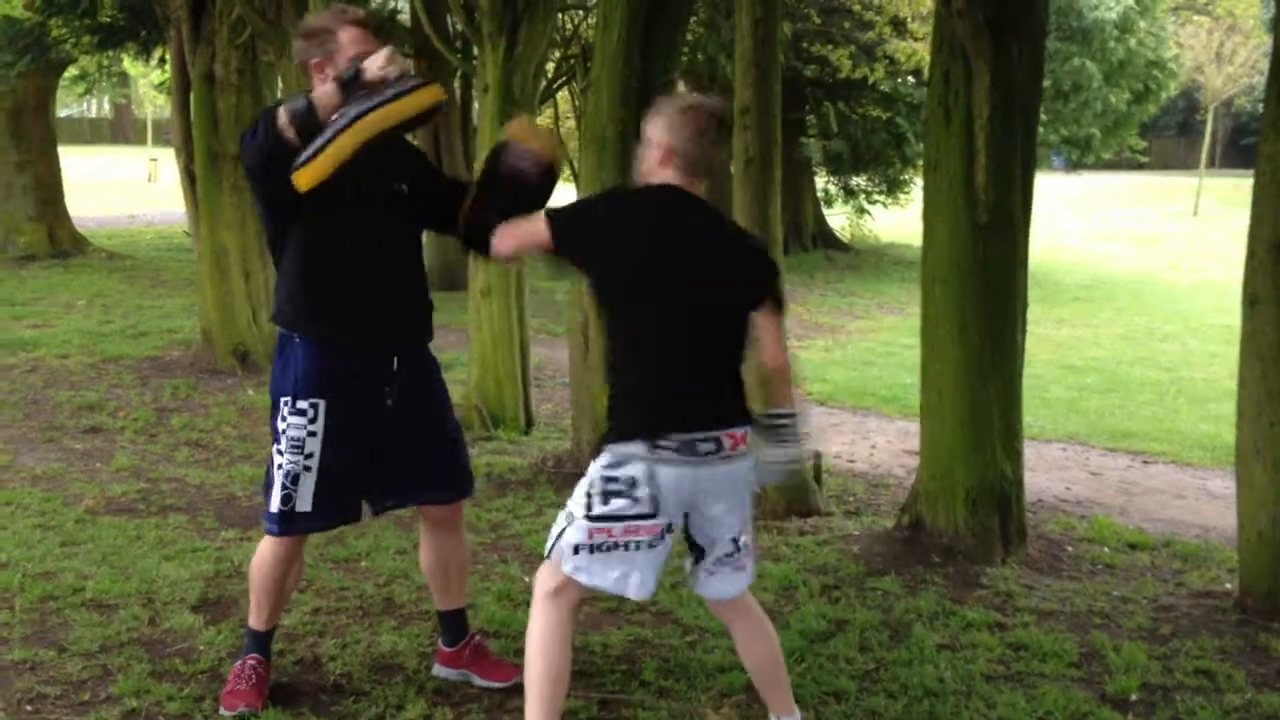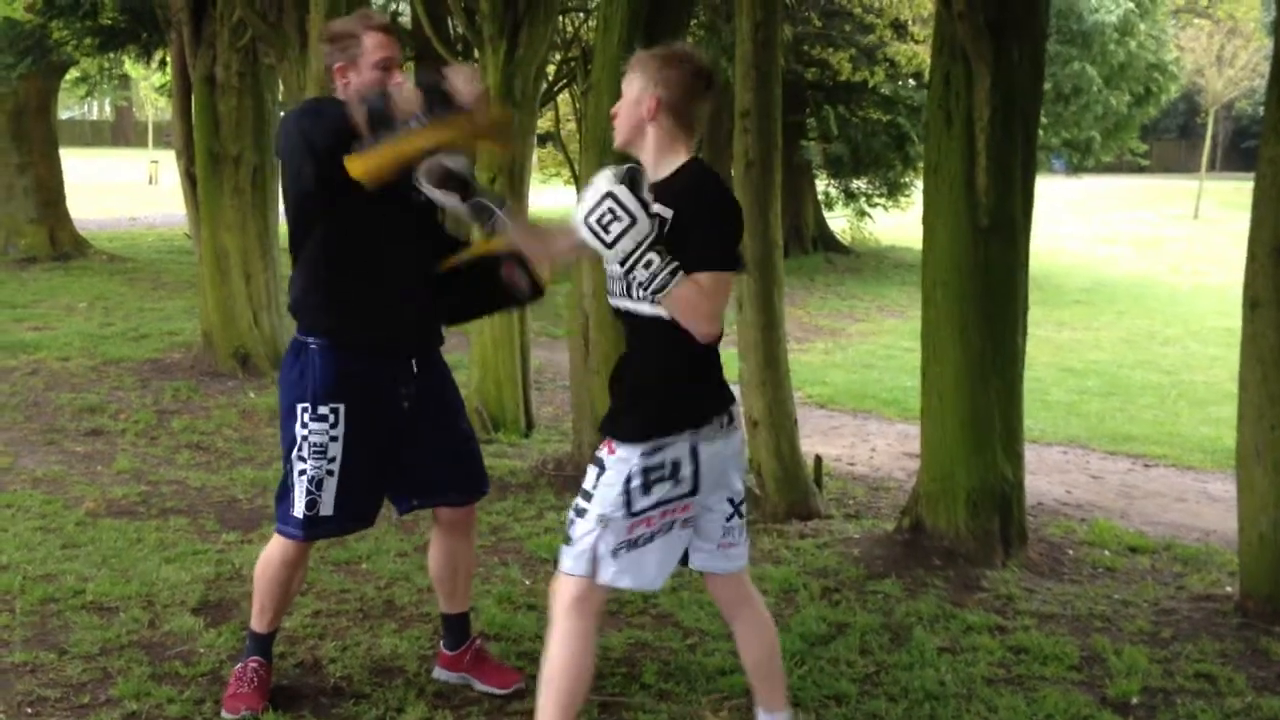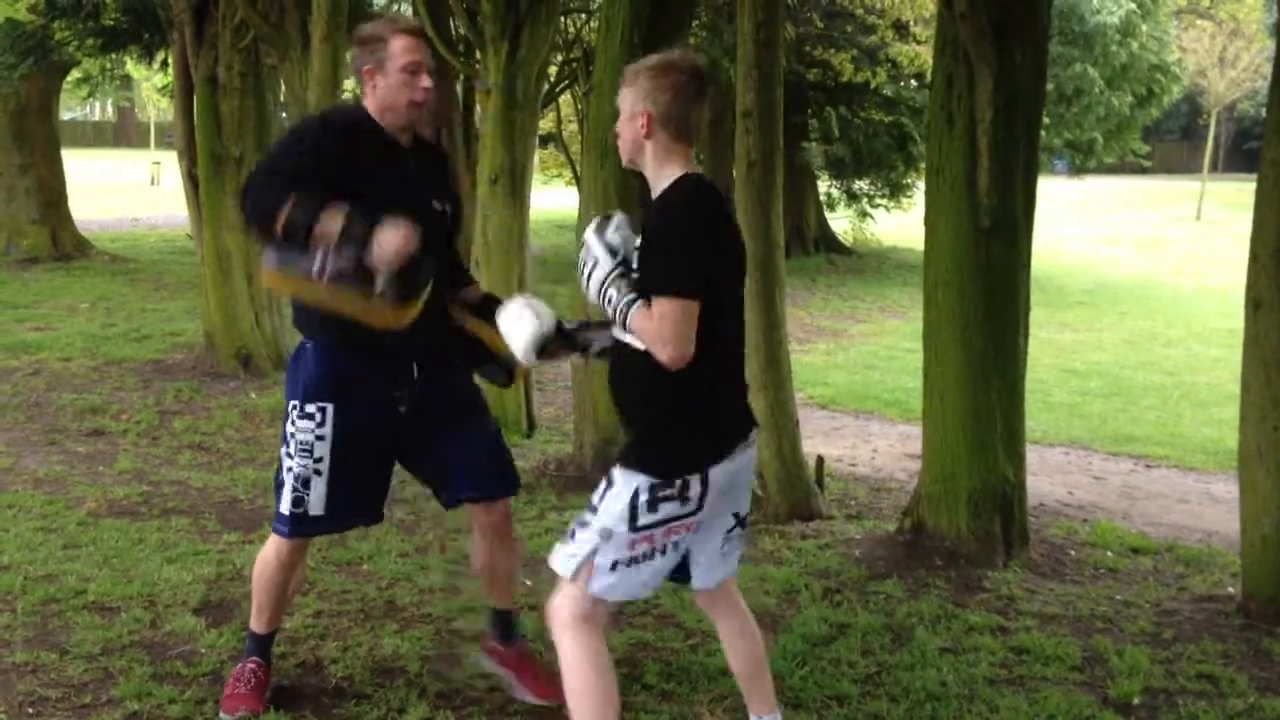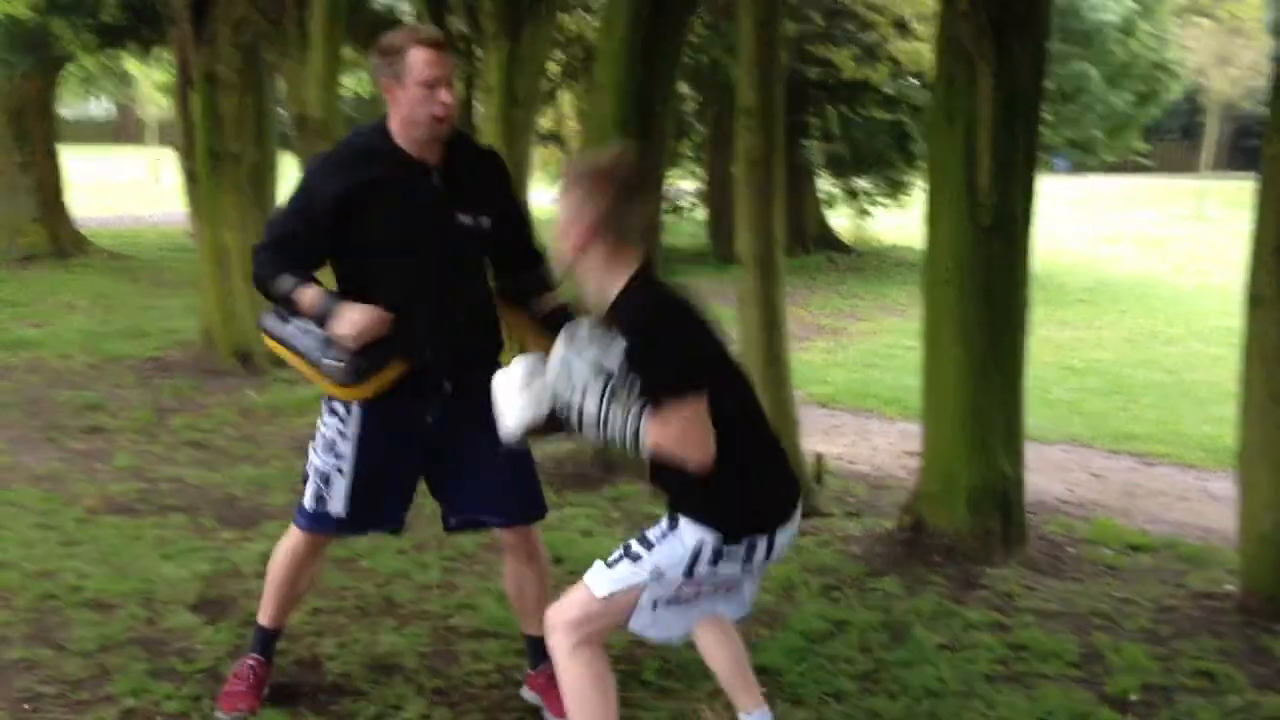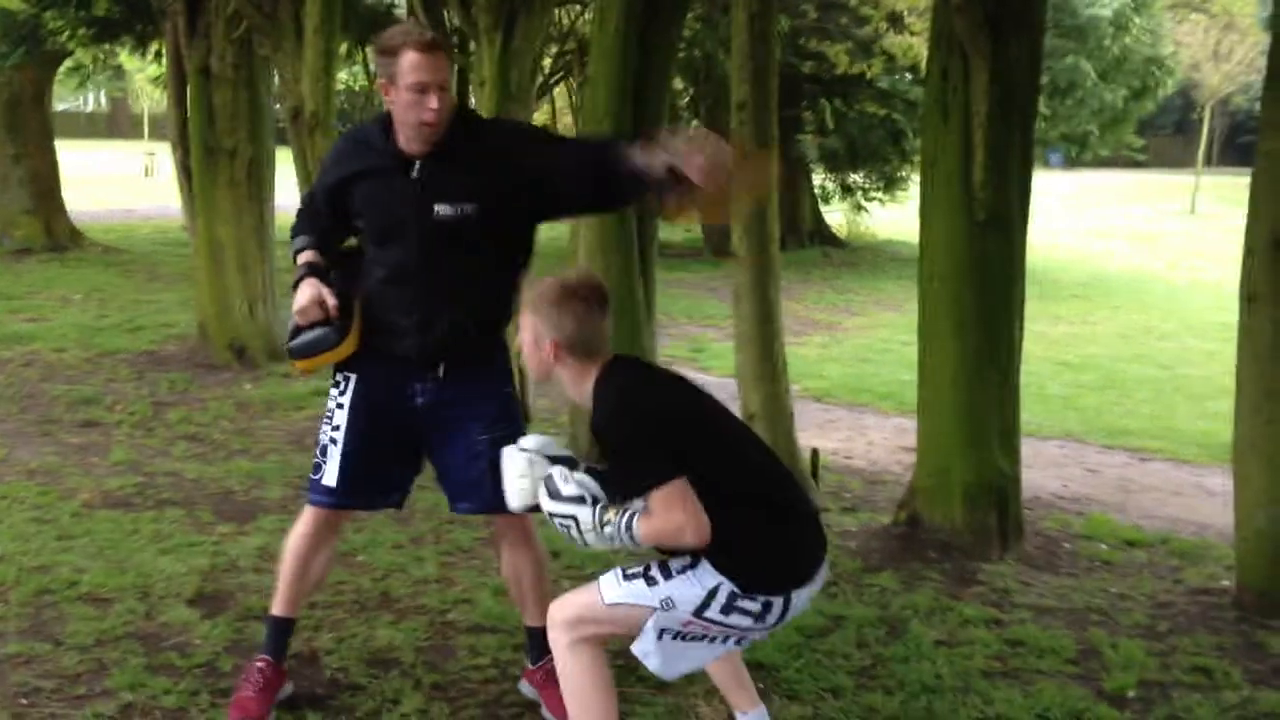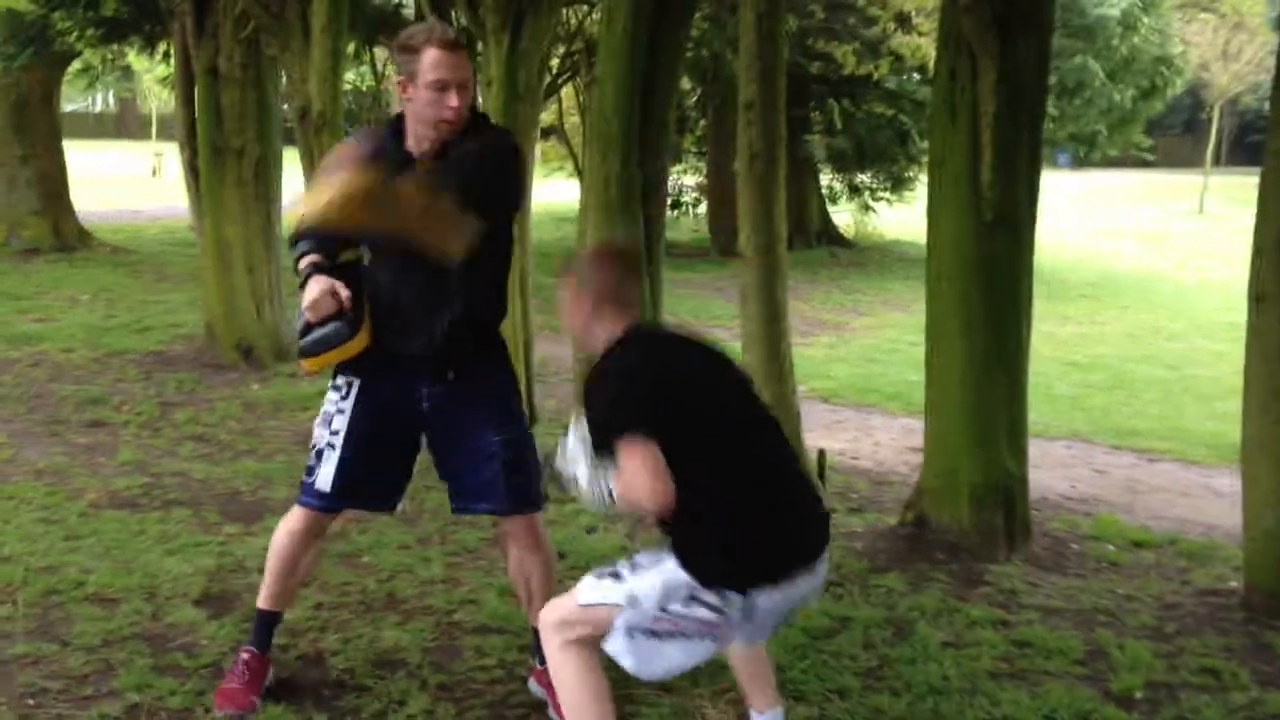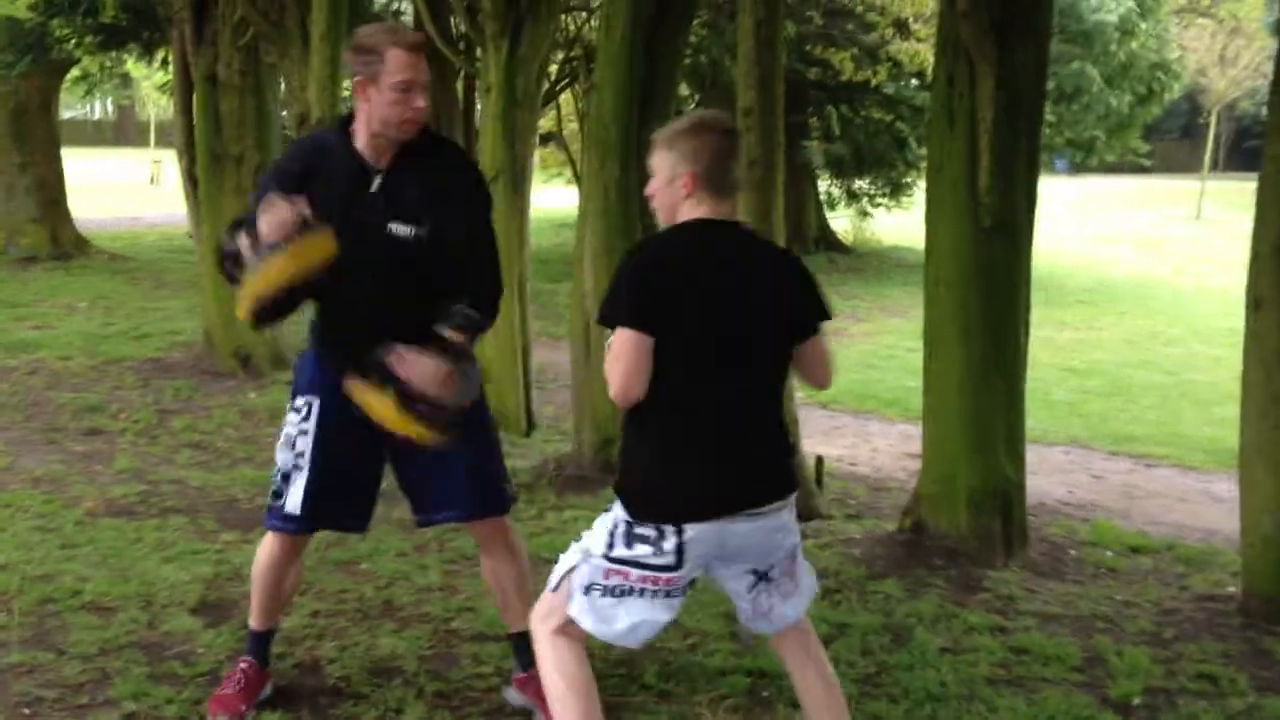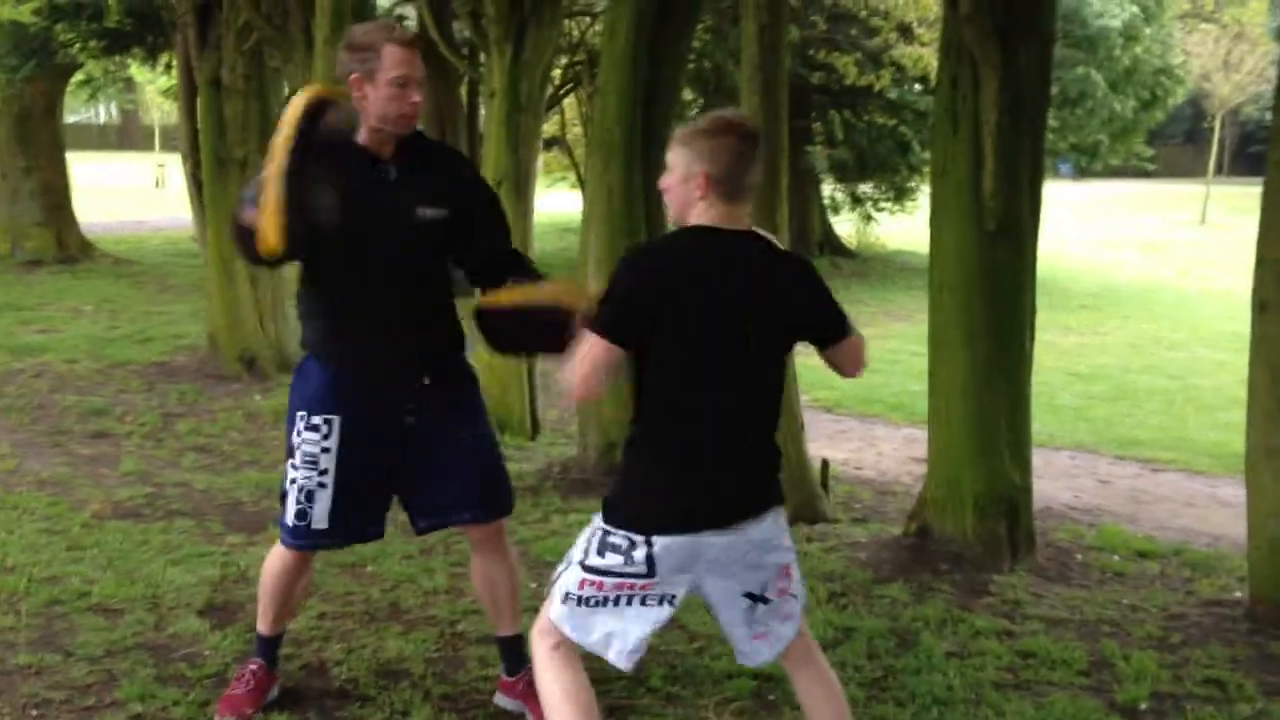
dt=0.2s
person 1, frame 1
left shoulder: (392, 150)
right shoulder: (288, 141)
left elbow: (459, 213)
right elbow: (260, 150)
left wrist: (508, 175)
right wrist: (353, 81)
left hip: (402, 359)
right hip: (319, 362)
left knee: (442, 505)
right knee: (289, 524)
left ankle: (457, 645)
right ankle: (255, 659)
person 1, frame 2
right shoulder: (324, 129)
left elbow: (430, 248)
right elbow: (323, 128)
right wrist: (437, 94)
left hip: (415, 361)
right hip: (334, 363)
left knee: (456, 506)
right knee: (300, 529)
left ankle: (457, 648)
right ankle: (254, 661)
person 1, frame 3
left shoulder: (432, 162)
right shoulder: (328, 137)
right elbow: (262, 201)
left wrist: (492, 313)
right wrist: (363, 232)
left hip: (429, 366)
right hip: (338, 366)
left knee: (493, 504)
right knee: (296, 529)
left ankle: (508, 640)
right ankle: (255, 661)
person 1, frame 4
left shoulder: (482, 170)
right shoulder: (348, 170)
left elbow: (519, 268)
right elbow: (275, 263)
left wrist: (567, 327)
right wrist: (333, 311)
left hip: (463, 385)
right hip: (377, 384)
left knee: (517, 531)
right knee: (314, 530)
right ankle: (259, 657)
person 1, frame 5
left shoulder: (506, 148)
right shoulder: (358, 155)
left elbow: (601, 173)
right elbow: (314, 223)
left wrist: (670, 162)
right wrist: (309, 276)
left hip: (471, 370)
right hip: (381, 363)
left knee: (508, 519)
right knee: (324, 510)
left ankle: (541, 663)
right ankle: (270, 660)
person 1, frame 6
left shoulder: (492, 154)
right shoulder: (375, 150)
left elbow: (466, 222)
right elbow: (320, 229)
right wrist: (319, 275)
left hip: (471, 367)
right hip: (381, 362)
left knee: (519, 517)
right knee: (313, 508)
left ankle: (550, 662)
right ankle: (256, 652)
person 1, frame 7
left shoulder: (449, 172)
right shoulder: (310, 160)
left elbow: (473, 285)
left wrist: (435, 357)
right wrist: (264, 232)
left hip: (433, 375)
right hip: (337, 374)
left knee: (489, 522)
right knee: (288, 527)
right ankle: (253, 663)
person 1, frame 8
left shoulder: (444, 169)
left elbow: (496, 263)
right elbow: (257, 243)
left hip: (436, 380)
right hip: (342, 382)
left knee: (487, 527)
right knee: (301, 537)
person 2, frame 1
left shoulder: (613, 211)
right shoulder: (740, 245)
left elbow: (506, 243)
right elbow: (774, 359)
right wrist: (782, 427)
left hip: (646, 451)
right hip: (723, 449)
left knee: (552, 596)
right knee: (731, 599)
person 2, frame 2
left shoulder: (700, 195)
right shoulder: (651, 192)
left elbow: (707, 319)
right elbow: (579, 242)
left wrist: (635, 252)
left hip: (659, 435)
right hip: (707, 428)
left knee: (575, 596)
right knee: (731, 586)
person 2, frame 3
left shoulder: (680, 214)
right shoulder: (699, 204)
left elbow: (671, 345)
left wrist: (612, 281)
left hip: (674, 461)
right hip: (722, 447)
left knee: (573, 610)
right knee: (718, 594)
person 2, frame 4
left shoulder: (646, 318)
right shoulder: (642, 302)
left elbow: (696, 448)
left wrist: (597, 406)
right wrist: (563, 400)
left hip: (737, 522)
right hip: (752, 508)
left knee: (571, 625)
right knee: (695, 602)
person 2, frame 5
left shoulder: (621, 411)
right shoulder: (635, 381)
left elbow: (690, 527)
left wrist: (597, 521)
right wrist: (591, 485)
left hip: (763, 576)
right hip: (793, 552)
left knee: (570, 621)
right knee: (678, 596)
person 2, frame 6
left shoulder: (615, 377)
right shoulder: (694, 354)
left elbow: (654, 493)
left wrist: (594, 475)
left hip: (734, 573)
right hip: (803, 554)
left knee: (562, 625)
person 2, frame 7
left shoulder: (649, 261)
right shoulder: (780, 267)
left elbow: (624, 387)
right elbow: (816, 372)
left wrist: (628, 339)
left hip: (663, 508)
right hip: (762, 499)
left knee: (552, 626)
right knee: (792, 630)
person 2, frame 8
left shoulder: (648, 268)
right shoulder: (788, 273)
left elbow: (582, 385)
right elbow: (851, 361)
left wrist: (615, 335)
left hip: (651, 517)
right hip: (752, 514)
left knee: (552, 639)
right knee: (797, 649)
